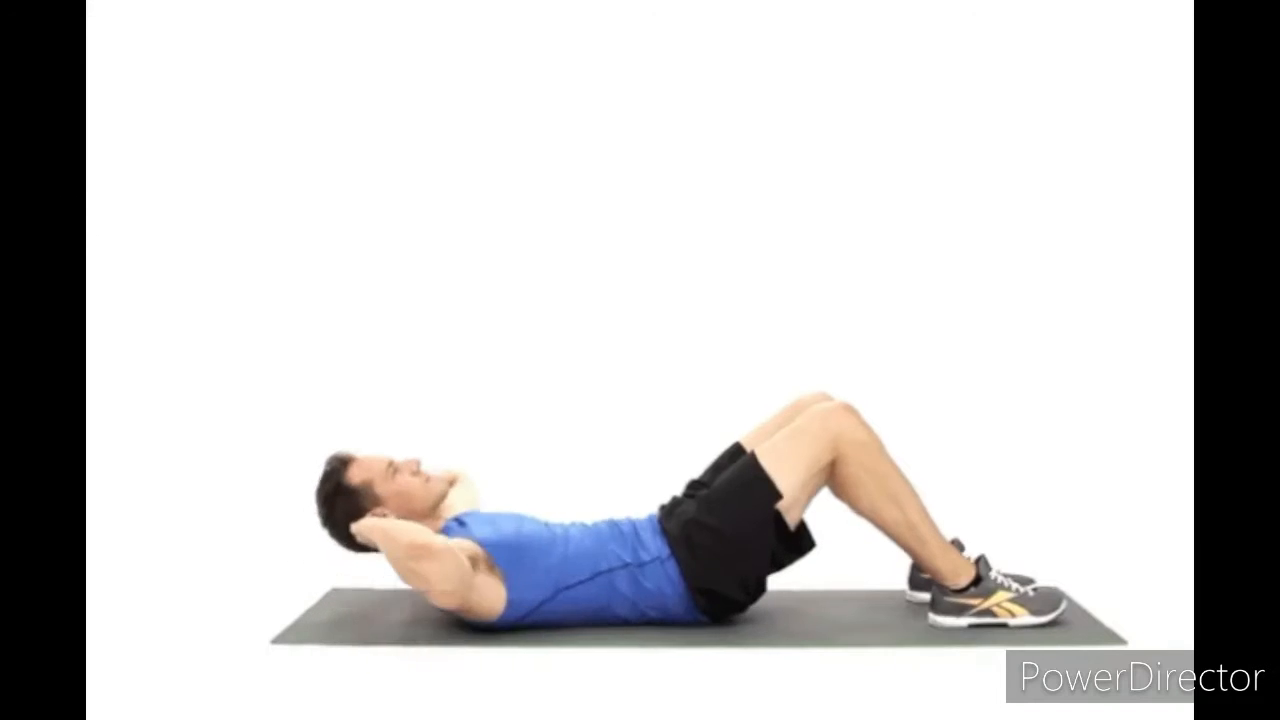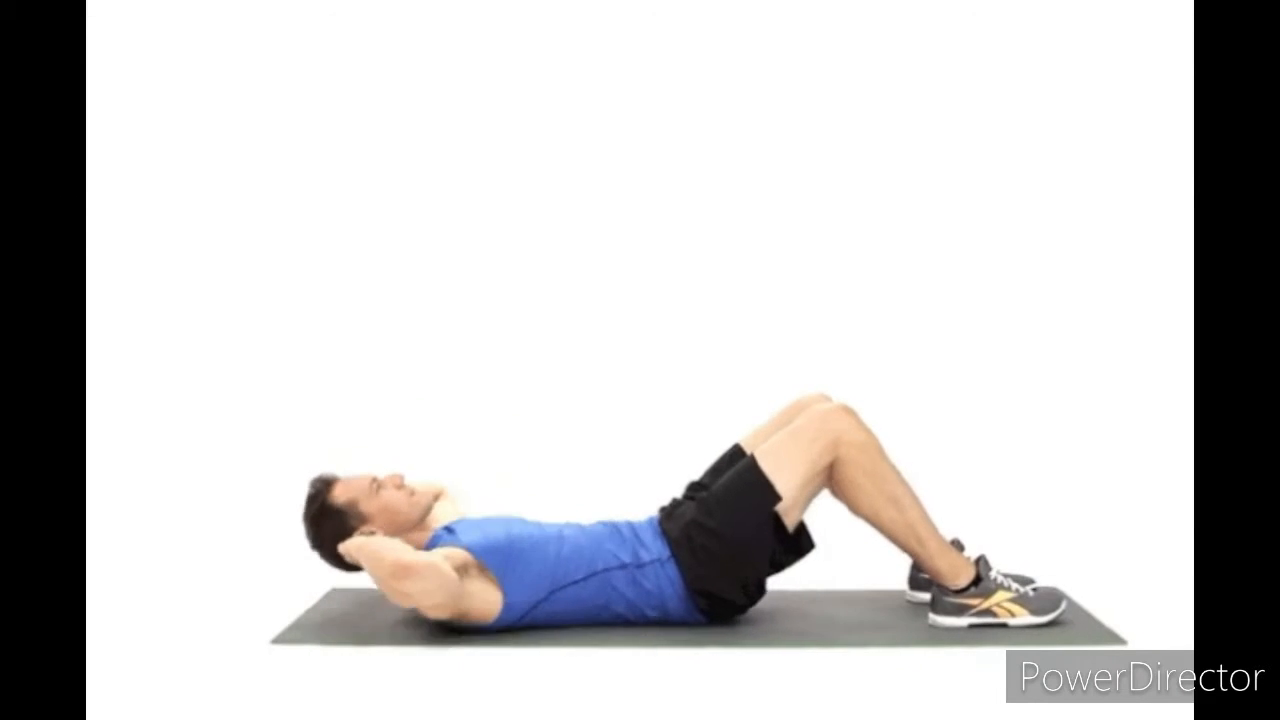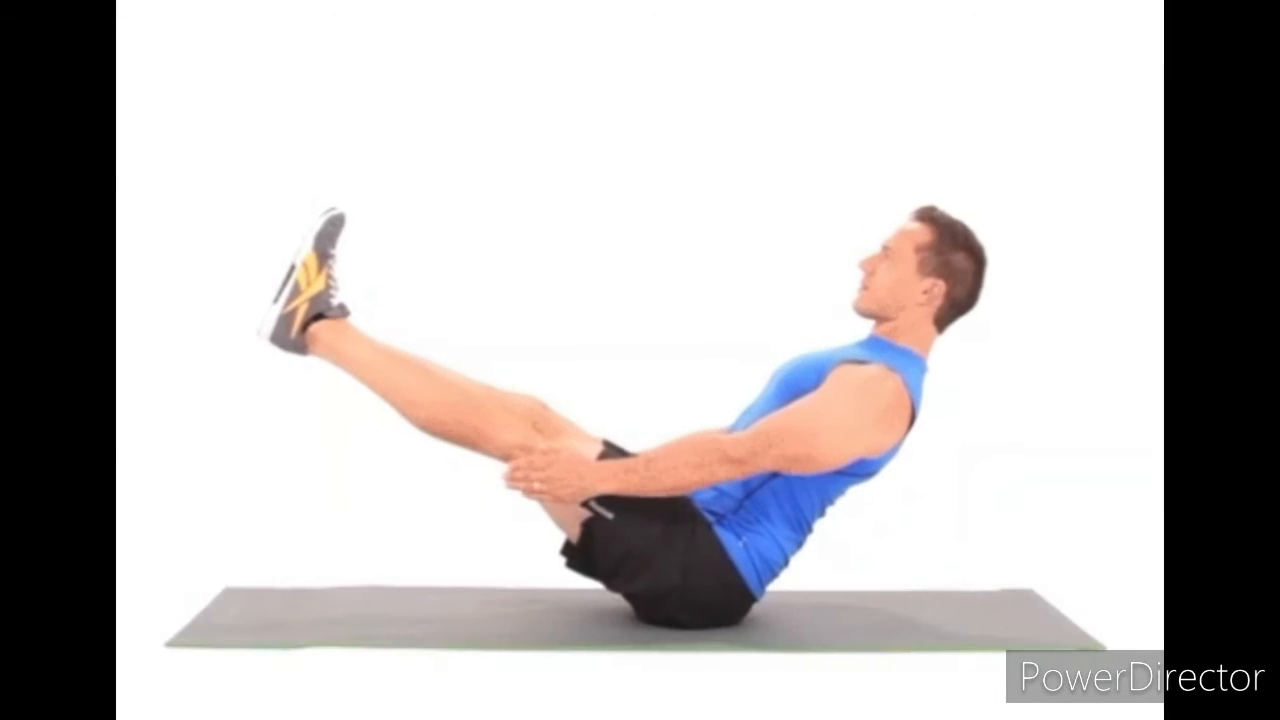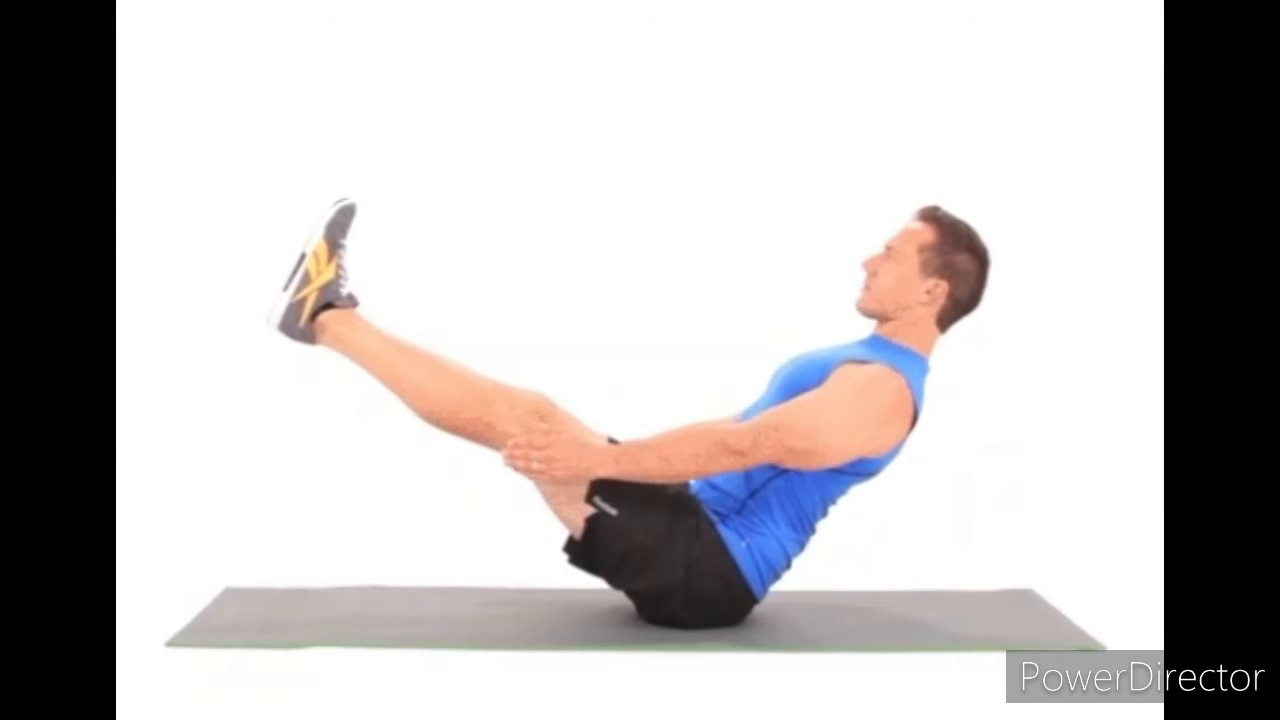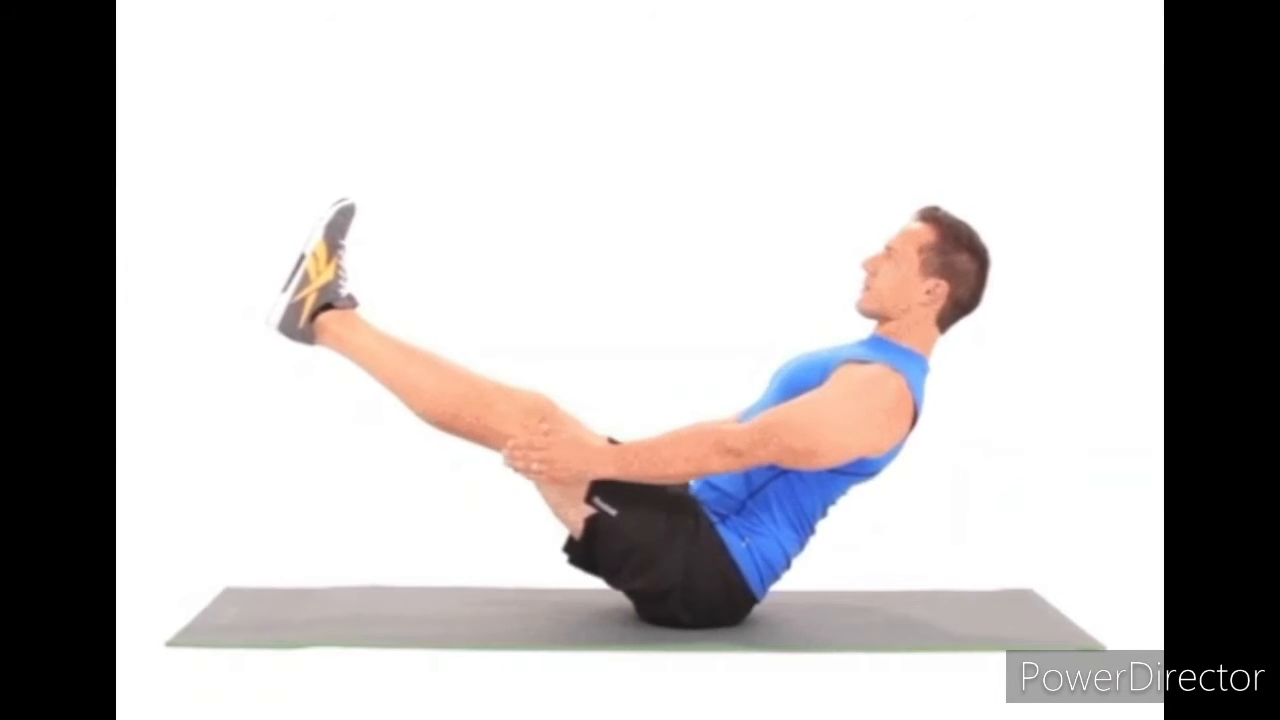
dt=1s
person 1, frame 1
left shoulder: (457, 532)
right shoulder: (451, 578)
left elbow: (451, 480)
right elbow: (417, 548)
left wrist: (402, 474)
right wrist: (377, 526)
left hip: (669, 540)
right hip: (694, 574)
left knee: (820, 409)
right knee: (834, 425)
left ankle: (940, 566)
right ankle: (967, 589)
person 1, frame 2
left shoulder: (450, 542)
right shoulder: (446, 578)
left elbow: (442, 497)
right elbow: (409, 578)
left wrist: (399, 518)
right wrist: (361, 548)
left hip: (674, 542)
right hip: (695, 572)
left knee: (820, 412)
right knee: (834, 427)
left ankle: (941, 567)
right ankle: (962, 586)
person 1, frame 3
left shoulder: (879, 390)
right shoulder: (862, 365)
left elbow: (740, 455)
left wrist: (596, 478)
right wrist: (600, 472)
left hip: (703, 570)
right hip: (701, 543)
left knee: (524, 431)
right knee: (528, 420)
left ankle: (319, 327)
right ankle: (326, 324)
person 1, frame 4
left shoulder: (882, 390)
right shoulder: (865, 364)
left elbow: (740, 447)
right elbow: (746, 433)
left wrist: (596, 458)
right wrist: (599, 456)
left hip: (705, 569)
right hip: (704, 540)
left knee: (526, 418)
right knee: (534, 416)
left ankle: (327, 318)
right ankle: (334, 317)
person 1, frame 5
left shoulder: (881, 391)
right shoulder: (864, 364)
left elbow: (739, 448)
right elbow: (744, 433)
left wrist: (595, 458)
right wrist: (601, 458)
left hip: (705, 570)
right hip: (703, 540)
left knee: (527, 420)
right knee: (532, 417)
left ankle: (327, 317)
right ankle: (333, 316)
